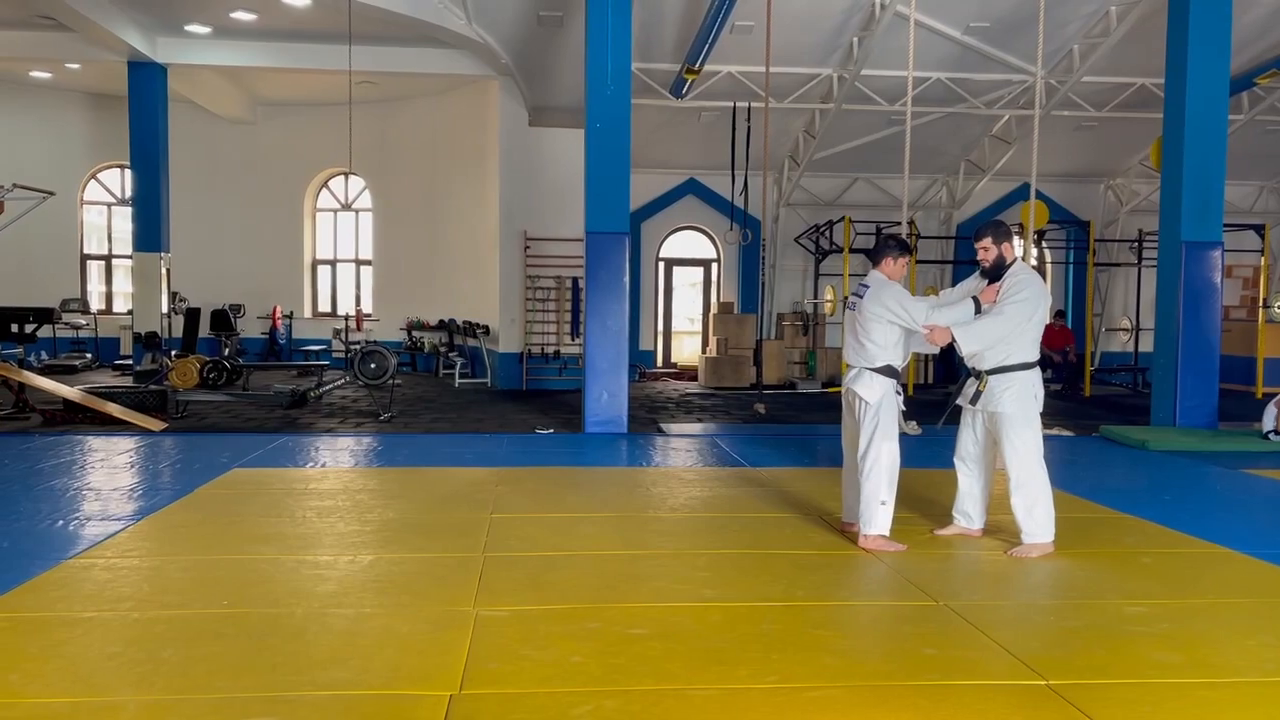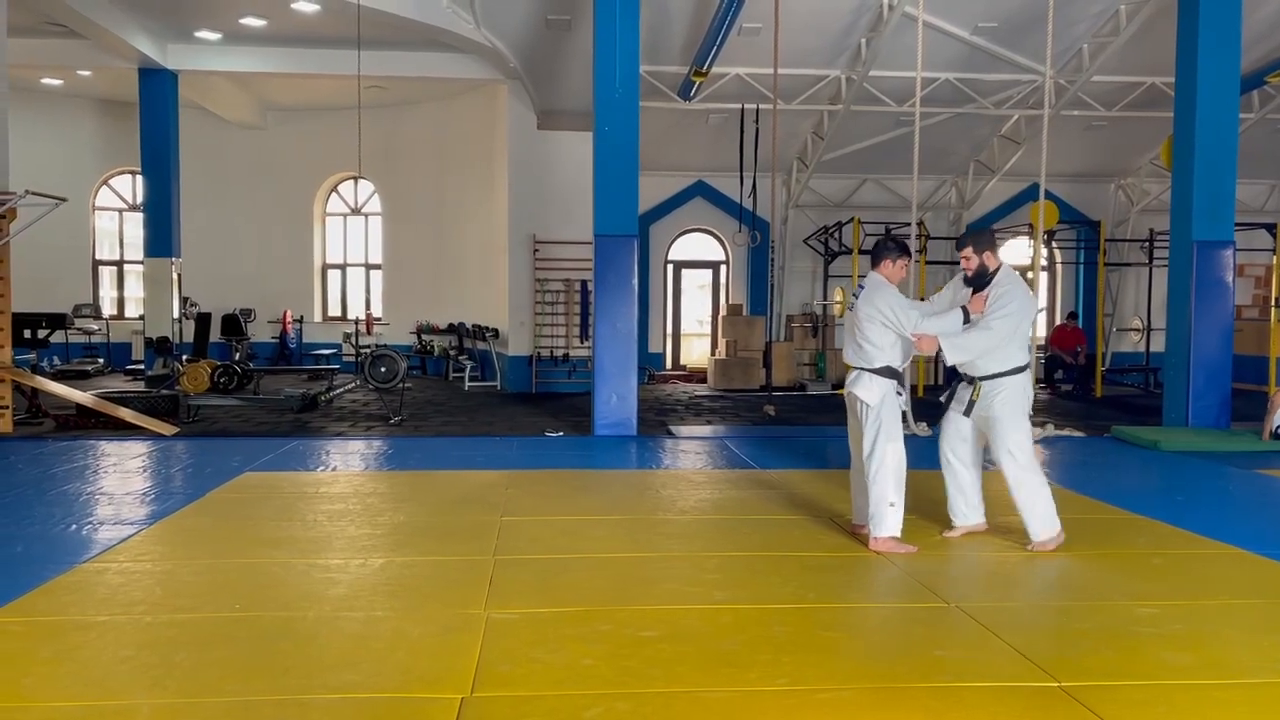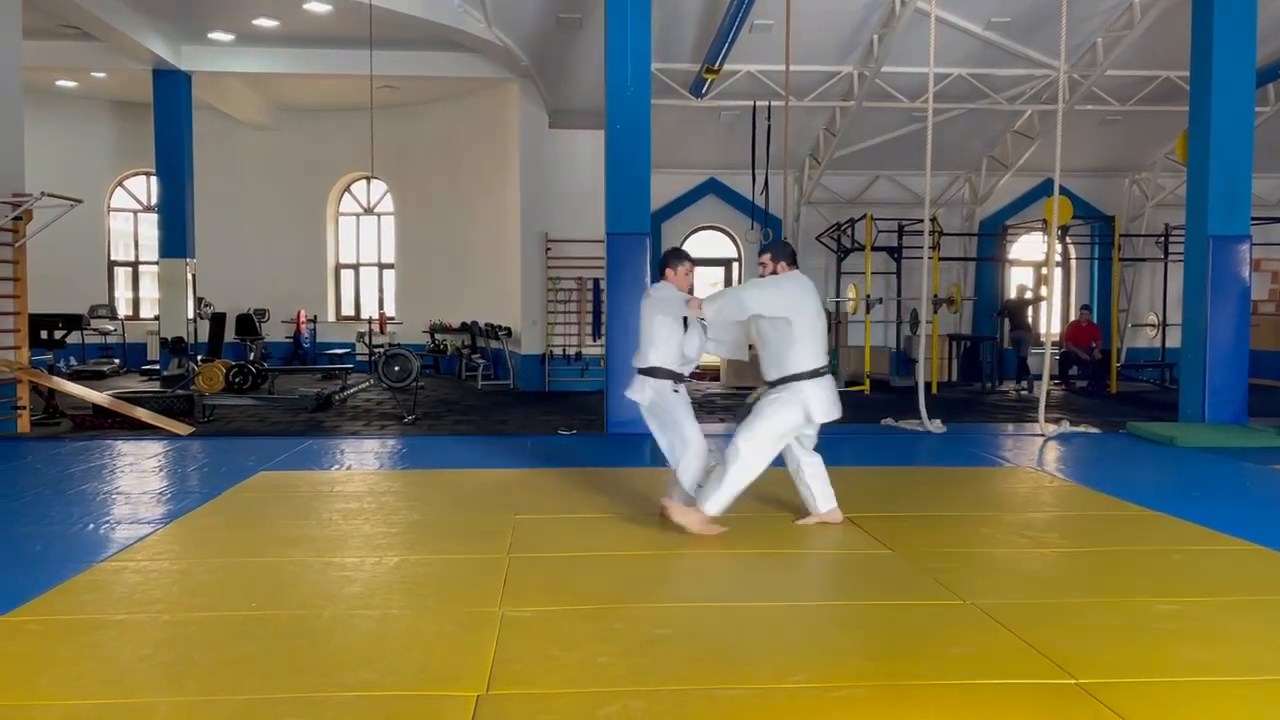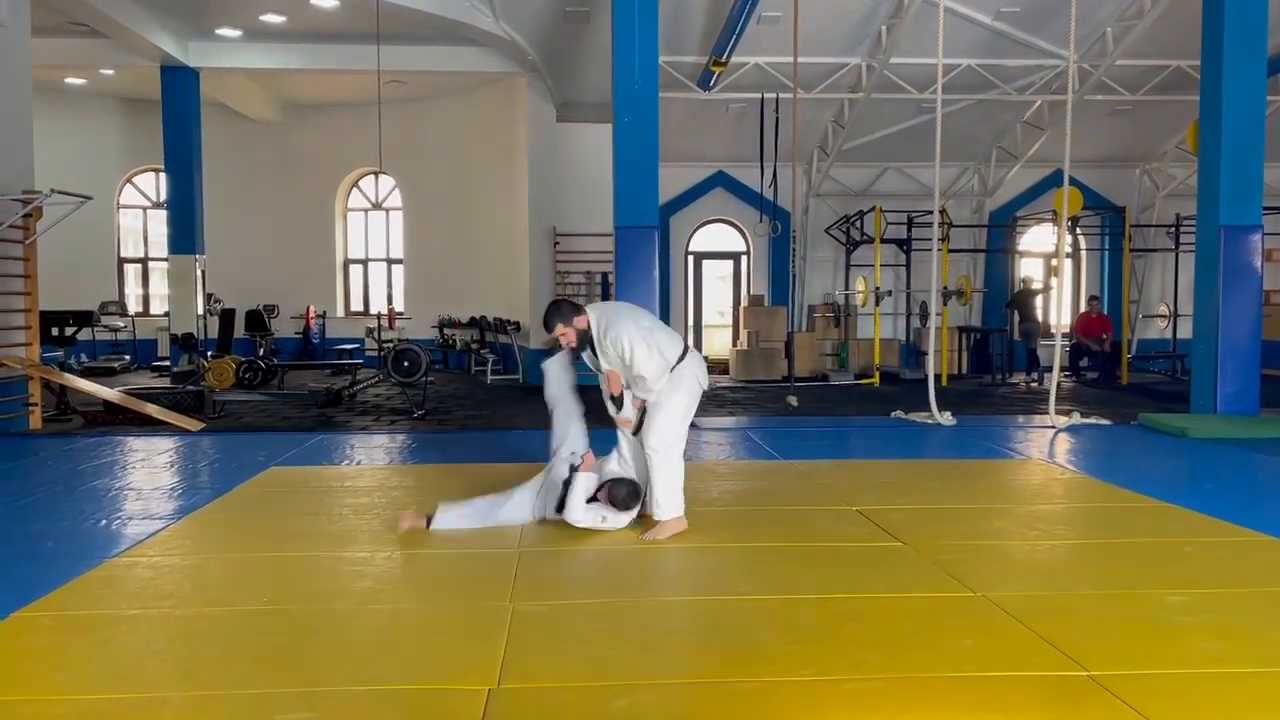
dt=1s
person 1, frame 1
left shoulder: (1028, 284)
right shoulder: (982, 279)
left elbow: (998, 326)
right elbow: (947, 301)
left wrist: (952, 334)
left hip: (1013, 387)
right hip: (981, 384)
left knee: (1022, 462)
right knee: (969, 456)
left ankle: (1040, 538)
right ankle: (969, 521)
person 1, frame 2
left shoulder: (1012, 292)
right shoulder: (966, 283)
left elbow: (986, 336)
right elbow: (934, 308)
left wrist: (940, 343)
left hip: (1004, 389)
right hip: (971, 387)
left knee: (1016, 462)
right knee: (955, 451)
left ankle: (1048, 531)
right ankle: (970, 519)
person 1, frame 3
left shoulder: (790, 288)
right shoulder: (786, 290)
left elbow: (744, 299)
right elbow: (746, 330)
left wrist: (704, 305)
right wrist: (704, 337)
left hip: (799, 392)
right hip: (800, 388)
left knee: (744, 448)
right knee: (799, 449)
left ankle: (703, 514)
right ankle: (827, 510)
person 1, frame 4
left shoulder: (617, 329)
right shoulder: (584, 332)
left elbow: (651, 374)
right elbow: (611, 374)
left wrist: (635, 401)
left hip: (679, 375)
right hip: (648, 379)
left knee: (659, 444)
right knee: (646, 440)
left ankle: (672, 518)
right ankle: (653, 503)
person 2, frame 1
left shoulder: (863, 290)
right shoulder: (887, 292)
left elbow: (906, 326)
right elbow: (929, 317)
right wrist: (978, 300)
left hip: (859, 379)
right hip: (876, 384)
left knee: (858, 454)
right knee: (881, 456)
left ankle: (853, 518)
right ankle: (871, 532)
person 2, frame 2
left shoulder: (868, 291)
right shoulder: (883, 294)
left elbow: (916, 311)
right elbow: (920, 326)
left wrist: (958, 304)
right wrist: (967, 311)
left hip: (862, 381)
right hip: (878, 385)
left knee: (866, 456)
right knee: (887, 458)
left ankle: (863, 520)
right ankle: (882, 534)
person 2, frame 3
left shoulder: (671, 302)
right shoulder: (660, 295)
left hip: (670, 385)
right hip: (658, 386)
left knee: (684, 443)
right knee: (692, 444)
left ankle: (677, 504)
right ankle: (681, 505)
person 2, frame 4
left shoulder: (607, 518)
right shoulder: (628, 471)
left elbow: (575, 513)
left wrist: (584, 472)
left knee: (499, 509)
left ankle: (428, 521)
